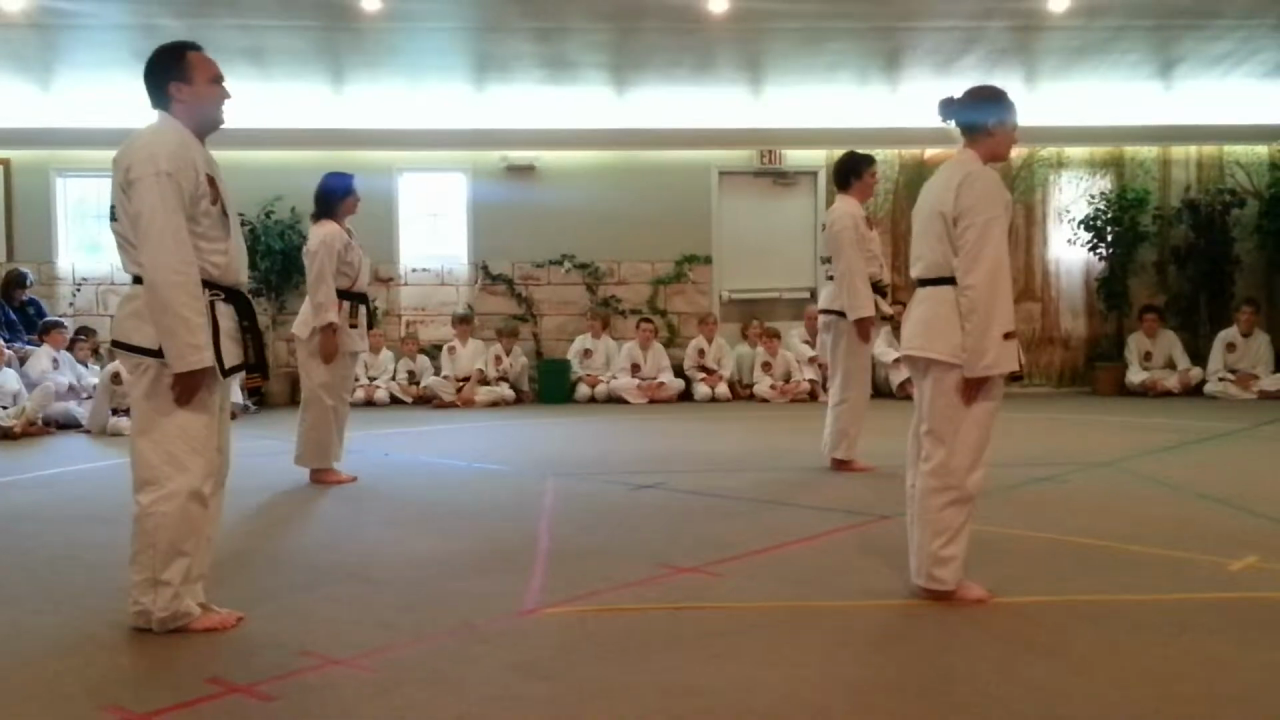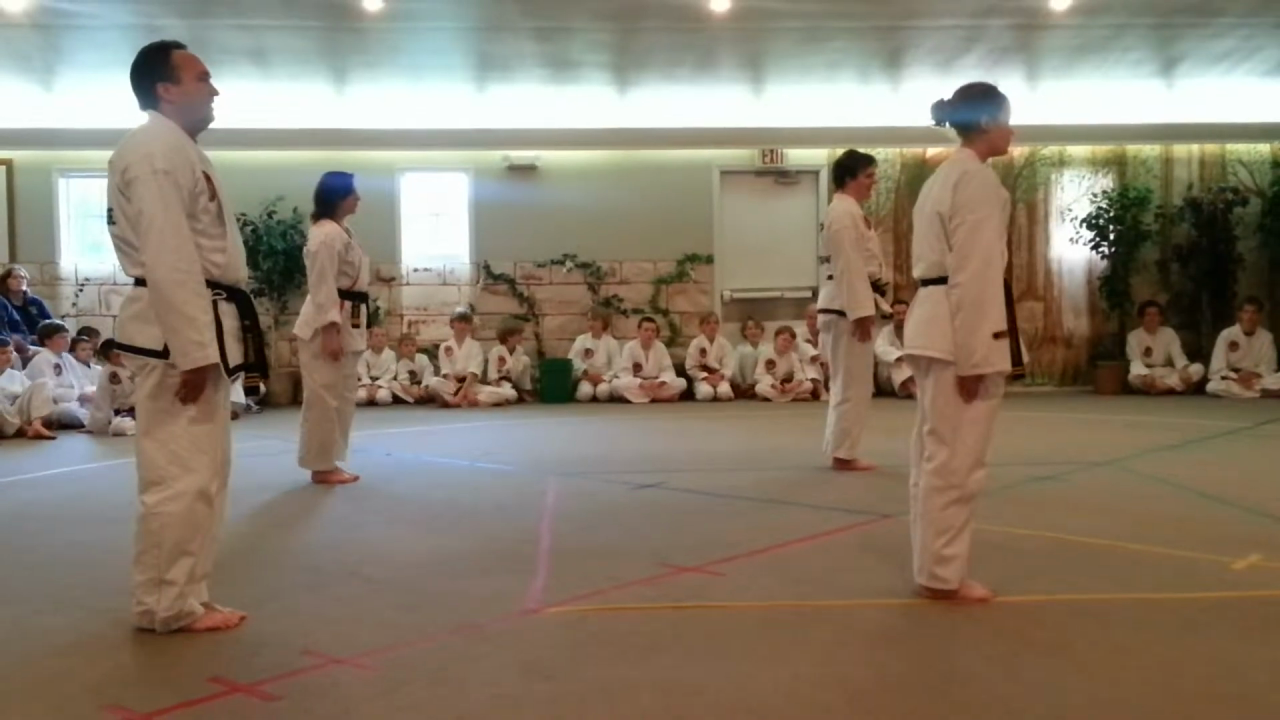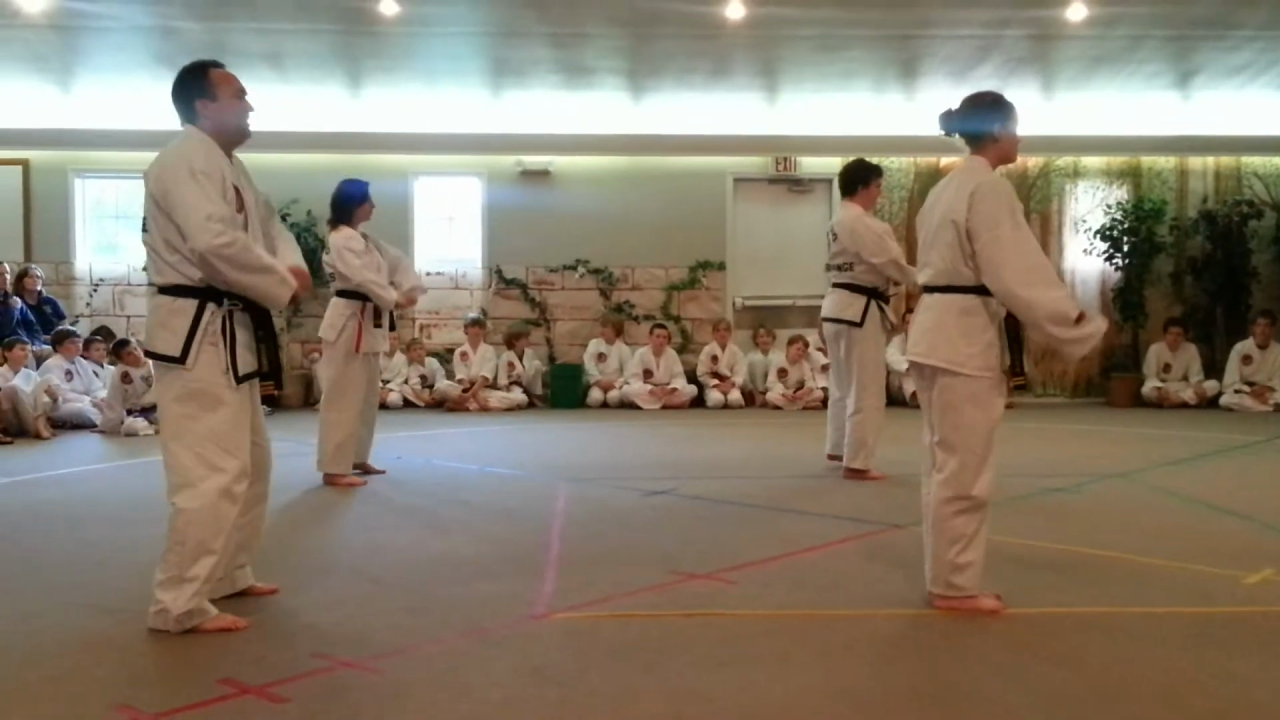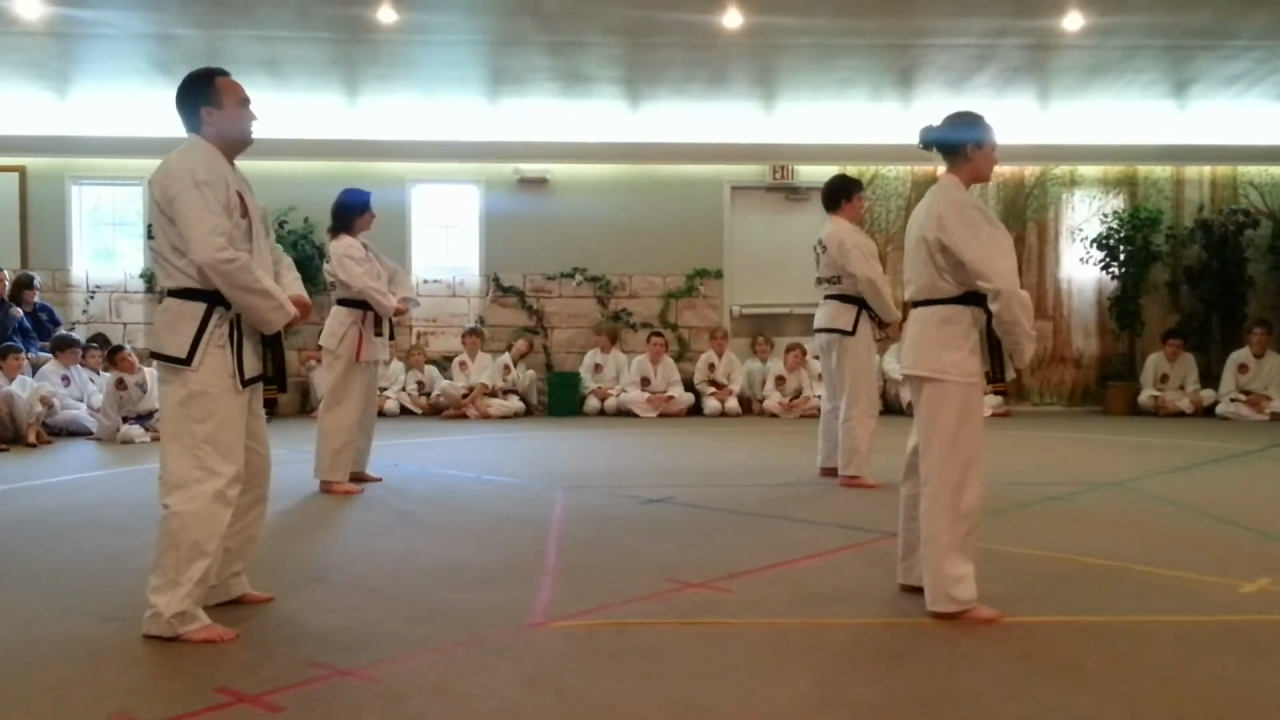
dt=0.7s
person 1, frame 1
left shoulder: (187, 150)
right shoulder: (158, 151)
right elbow: (166, 263)
right wrist: (188, 354)
left hip: (202, 328)
right hip: (173, 332)
left knee: (201, 471)
right knee: (175, 475)
left ankle: (181, 597)
right ankle: (163, 605)
person 1, frame 2
left shoulder: (179, 150)
right shoulder: (154, 150)
right elbow: (169, 262)
left wrist: (210, 343)
right wrist: (194, 351)
left hip: (201, 328)
right hip: (174, 333)
left knee: (203, 471)
right knee: (181, 474)
left ankle: (185, 594)
right ankle: (166, 605)
person 1, frame 3
left shoulder: (229, 167)
right shoulder: (185, 161)
left elbow: (271, 228)
right elbow: (216, 244)
left wrist: (290, 268)
right wrist: (278, 286)
left hip: (230, 334)
right hip: (196, 335)
left knee: (249, 462)
right knee: (212, 472)
left ankle: (226, 573)
right ankle: (180, 604)
person 1, frame 4
left shoulder: (227, 174)
right shoulder: (190, 169)
left elbow: (265, 248)
right elbow: (218, 258)
left wrist: (292, 293)
right wrist: (279, 312)
left hip: (233, 339)
right hip: (202, 340)
left knee: (248, 468)
right knee: (204, 477)
left ankle: (223, 581)
right ankle: (173, 610)
person 2, frame 1
left shoulder: (942, 178)
right shoulder: (981, 180)
right elbow: (981, 276)
right wrist: (981, 357)
left hip: (930, 323)
right hip: (961, 330)
left knee: (932, 454)
right knee: (953, 458)
left ankle: (931, 568)
right ankle: (940, 576)
person 2, frame 2
left shoulder: (942, 177)
right shoulder: (976, 178)
right elbow: (975, 274)
right wrist: (975, 354)
left hip: (933, 322)
right hip: (962, 329)
left knee: (936, 452)
right knee: (956, 457)
left ankle: (935, 567)
right ankle: (942, 575)
person 2, frame 3
left shoulder: (946, 187)
right shoulder: (988, 187)
right elbow: (1018, 276)
right wrist: (1076, 327)
left hip: (936, 328)
right hip: (964, 335)
left knee: (946, 464)
right knee: (964, 468)
left ankle: (948, 576)
right ankle: (953, 586)
person 2, frame 4
left shoulder: (931, 204)
right shoulder: (957, 205)
right elbow: (999, 281)
right wrist: (1022, 345)
left hip: (931, 340)
right hip: (951, 345)
left knee: (928, 464)
right knee: (952, 472)
left ankle: (918, 570)
right ankle: (950, 594)
person 3, frame 1
left shoulder: (847, 212)
right shoulder: (847, 214)
right elbow: (850, 268)
left wrist: (861, 309)
right wrist: (861, 312)
left hip: (842, 306)
right hip: (847, 307)
left knee: (848, 384)
right knee: (851, 385)
left ankle: (839, 450)
right ankle: (841, 454)
person 3, frame 2
left shoulder: (846, 211)
right shoulder: (846, 213)
right elbow: (849, 267)
left wrist: (862, 308)
right wrist: (861, 311)
left hip: (841, 304)
right hip: (847, 306)
left knee: (847, 383)
right knee: (853, 384)
left ankle: (840, 449)
right ankle: (843, 454)
person 3, frame 3
left shoulder: (842, 219)
right shoulder: (860, 222)
right elbow: (890, 259)
left wrist: (897, 278)
right wrist: (914, 278)
left hip: (839, 305)
right hip: (858, 310)
left knee: (844, 386)
right knee: (866, 392)
left ankle: (839, 448)
right ankle: (856, 463)
person 3, frame 4
left shoulder: (825, 236)
right shoulder: (849, 235)
right elbow: (871, 280)
left wrist: (879, 314)
right wrist: (890, 316)
left hip: (829, 318)
right hip: (850, 321)
left knee: (834, 396)
right knee: (859, 401)
left ankle: (830, 462)
right ankle: (851, 470)
person 4, frame 1
left shoulder: (344, 232)
right shoulder: (326, 234)
right elbow: (320, 286)
left wrist: (364, 327)
right wrist: (327, 332)
left hip: (346, 323)
right hip: (327, 324)
left knee: (338, 397)
right knee: (323, 396)
left ankle: (325, 463)
right ankle: (319, 467)
person 4, frame 2
left shoulder: (342, 232)
right shoulder: (326, 234)
right elbow: (322, 287)
left wrist: (360, 327)
right wrist: (330, 331)
left hip: (346, 323)
right hip: (327, 325)
left knee: (343, 397)
right knee: (325, 397)
left ankle: (329, 461)
right ankle: (322, 467)
person 4, frame 3
left shoulder: (365, 239)
right shoulder: (342, 238)
left elbow: (397, 262)
right elbow: (363, 277)
left wrist: (408, 290)
right wrist: (392, 300)
left hip: (368, 324)
right hip: (349, 322)
left knee: (367, 396)
right knee: (343, 396)
left ankle: (356, 458)
right ankle: (334, 468)
person 4, frame 4
left shoulder: (363, 248)
right shoulder: (342, 247)
left elbow: (395, 273)
right elbow: (363, 284)
left wrist: (403, 300)
right wrist: (391, 307)
left hip: (367, 330)
right hip: (349, 330)
left knee: (366, 404)
right knee: (342, 403)
left ankle: (354, 467)
right ankle: (331, 476)
